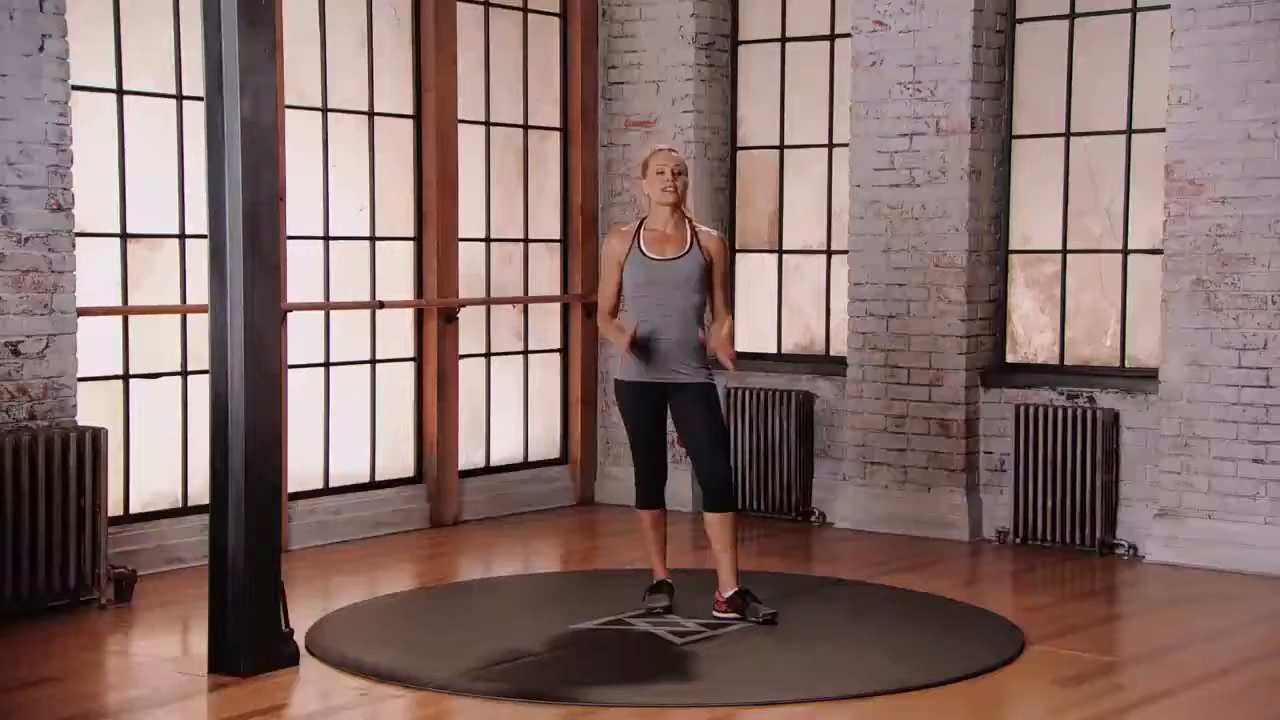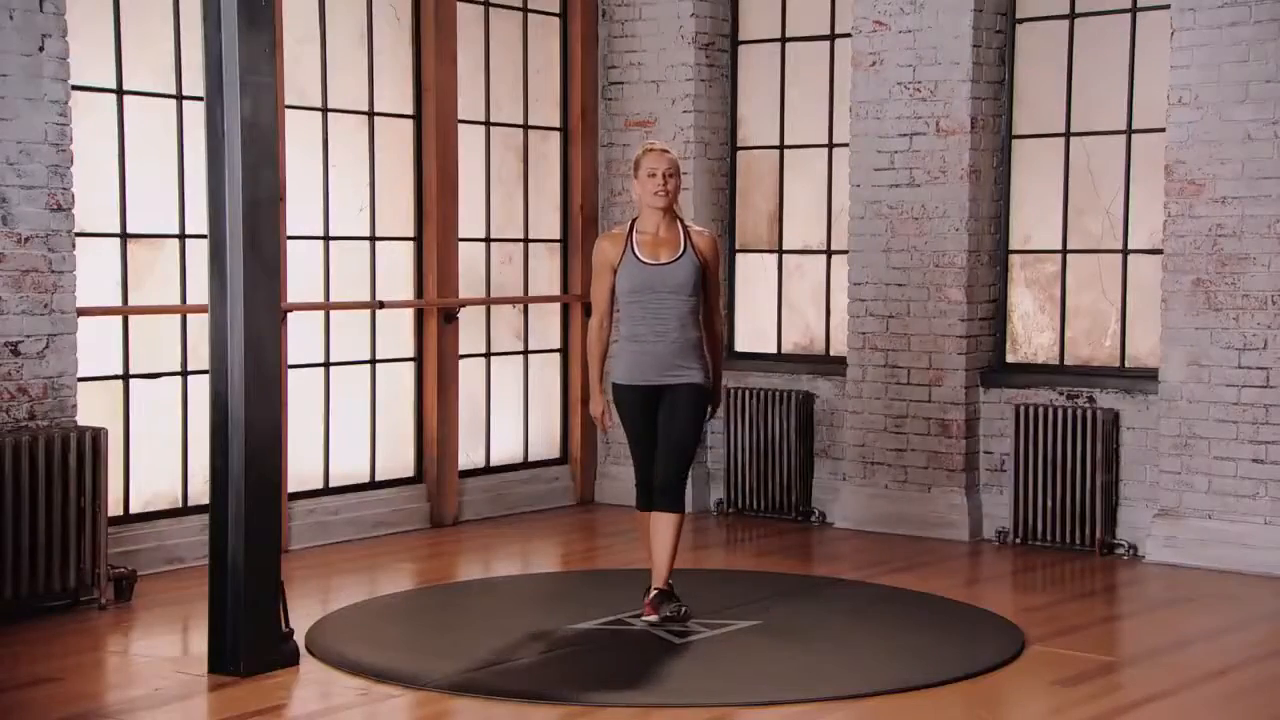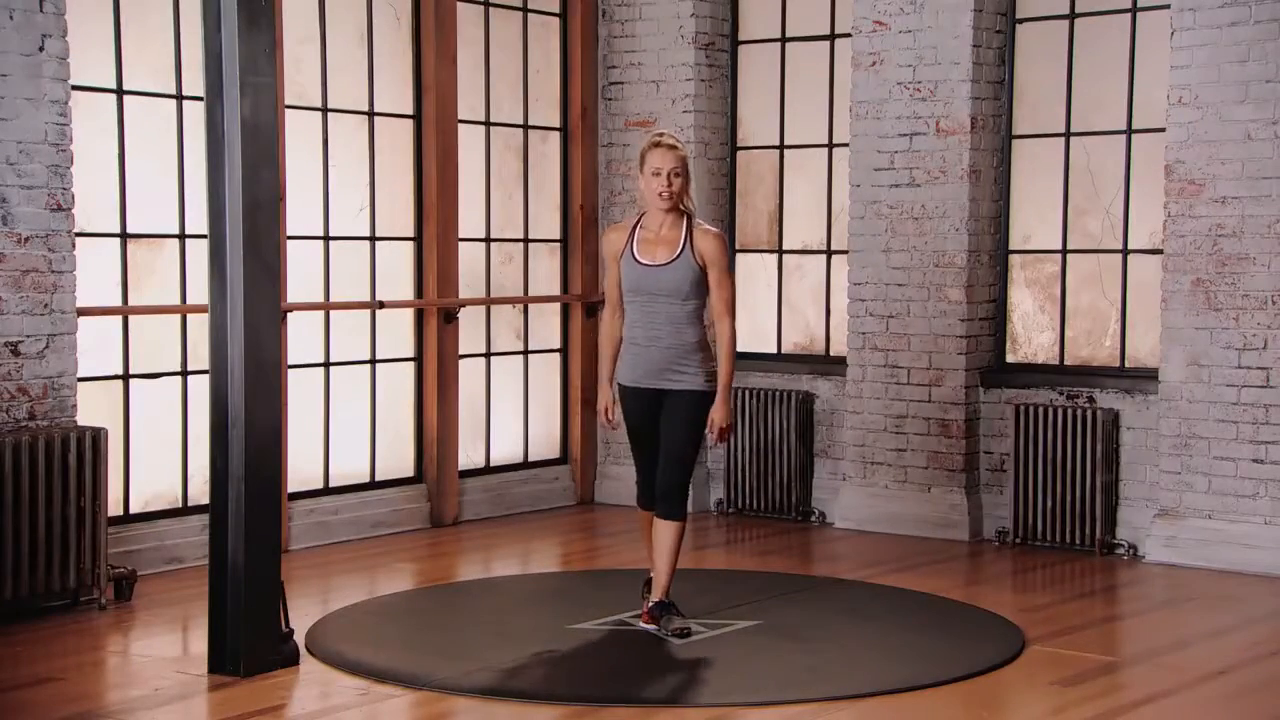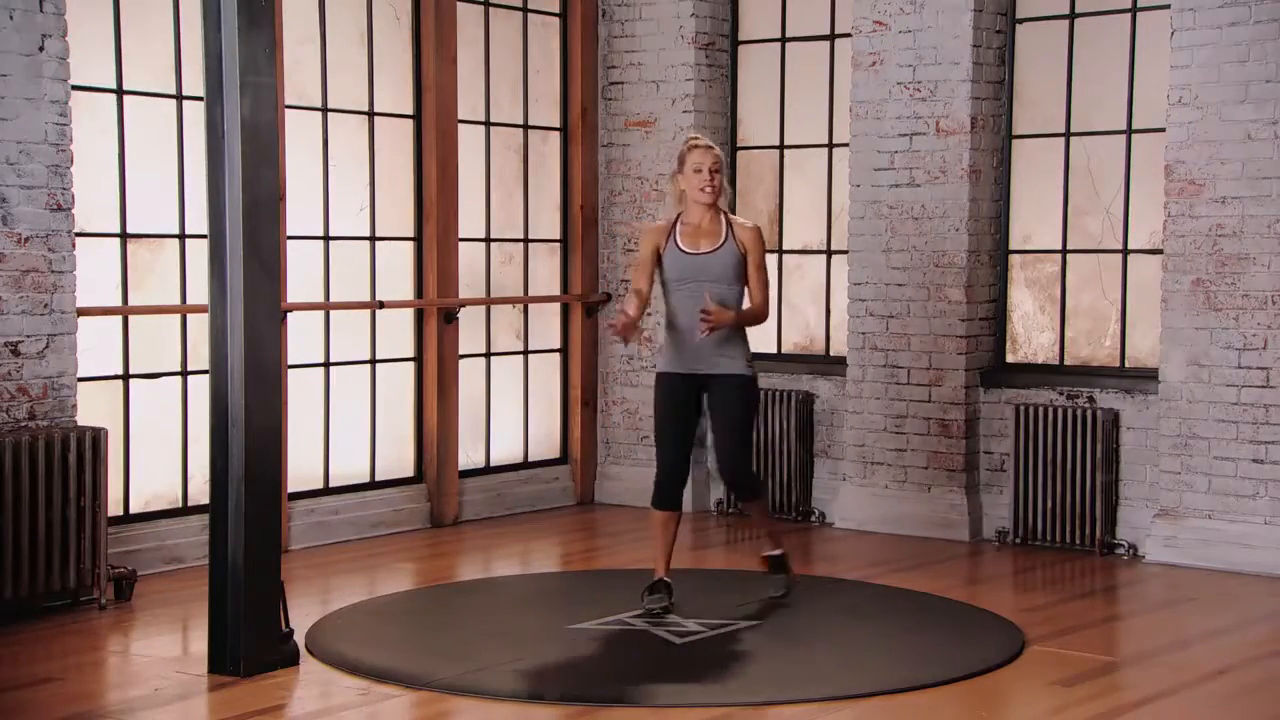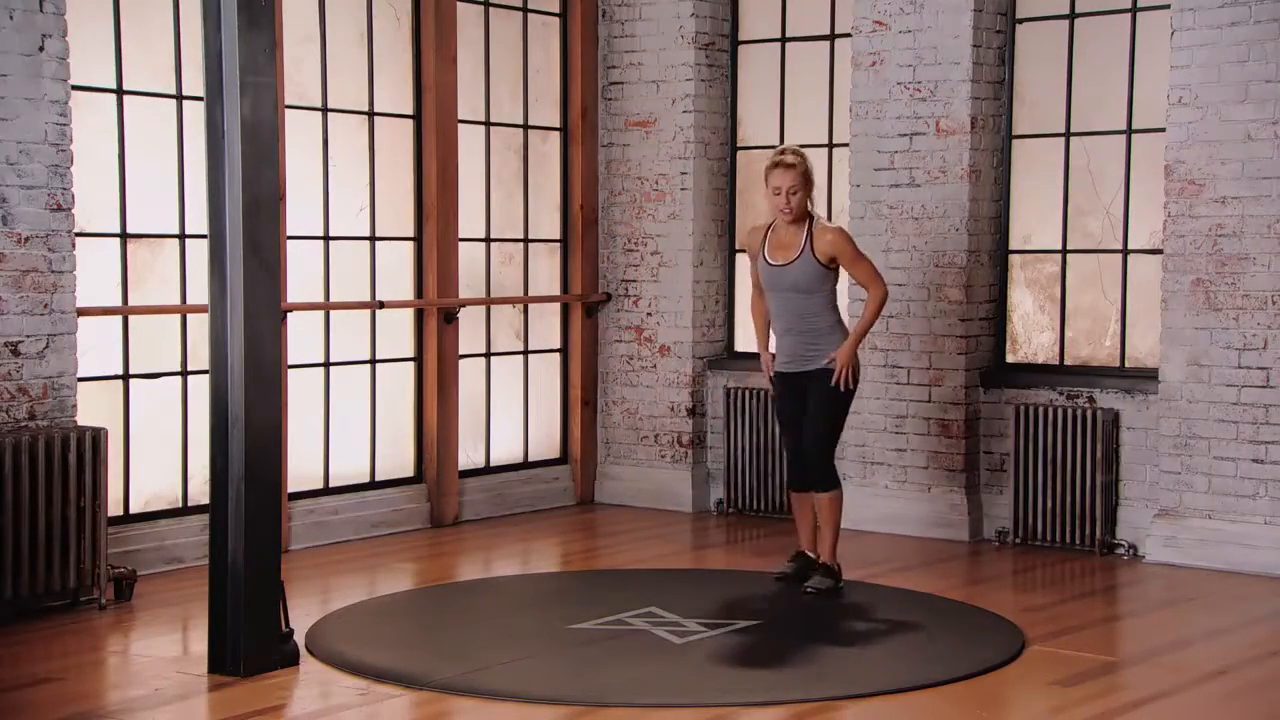
dt=1s
person 1, frame 1
left shoulder: (710, 243)
right shoulder: (621, 242)
left elbow: (720, 313)
right elbow: (604, 314)
left wrist: (723, 338)
right wrist: (619, 334)
left hip: (693, 375)
right hip: (638, 375)
left knee: (716, 475)
right knee: (650, 475)
left ankle: (729, 591)
right ankle: (660, 578)
person 1, frame 2
left shoulder: (702, 243)
right shoulder: (612, 246)
left elbow: (712, 317)
right elbow: (600, 322)
left wrist: (717, 378)
right wrist: (595, 388)
left hip: (686, 378)
right hip: (632, 380)
left knee: (670, 480)
right knee: (648, 481)
left ankle: (659, 592)
right ankle: (657, 581)
person 1, frame 3
left shoulder: (707, 242)
right shoulder: (618, 238)
left elbow: (724, 324)
right elbow: (613, 315)
left wrist: (722, 397)
right wrist: (605, 382)
left hip: (688, 382)
right hip: (636, 381)
left knee: (671, 487)
right knee: (648, 483)
left ankle: (658, 600)
right ankle: (655, 575)
person 1, frame 4
left shoulder: (745, 234)
right shoulder: (659, 235)
left elbow: (760, 308)
right elbow: (637, 291)
left wrist: (730, 317)
right wrist: (628, 318)
left hip: (731, 367)
right hip: (677, 368)
left knee: (735, 470)
right knee: (670, 474)
left ankle: (774, 551)
right ankle: (660, 578)
person 1, frame 5
left shoulder: (829, 239)
right shoulder: (757, 240)
left elbow: (877, 290)
left wrist: (851, 345)
right wrist: (764, 350)
left hip: (830, 365)
right hip: (788, 368)
left knee: (819, 458)
right knee: (797, 462)
left ankle: (829, 563)
right ankle: (806, 552)
